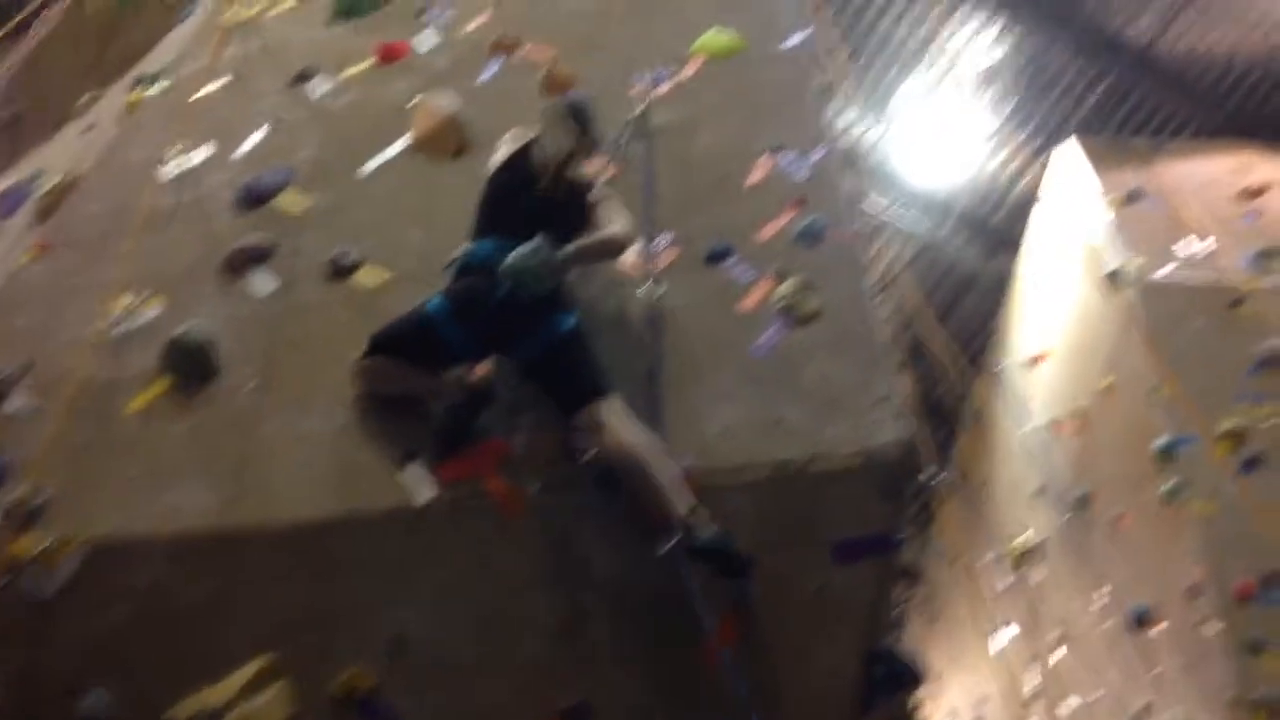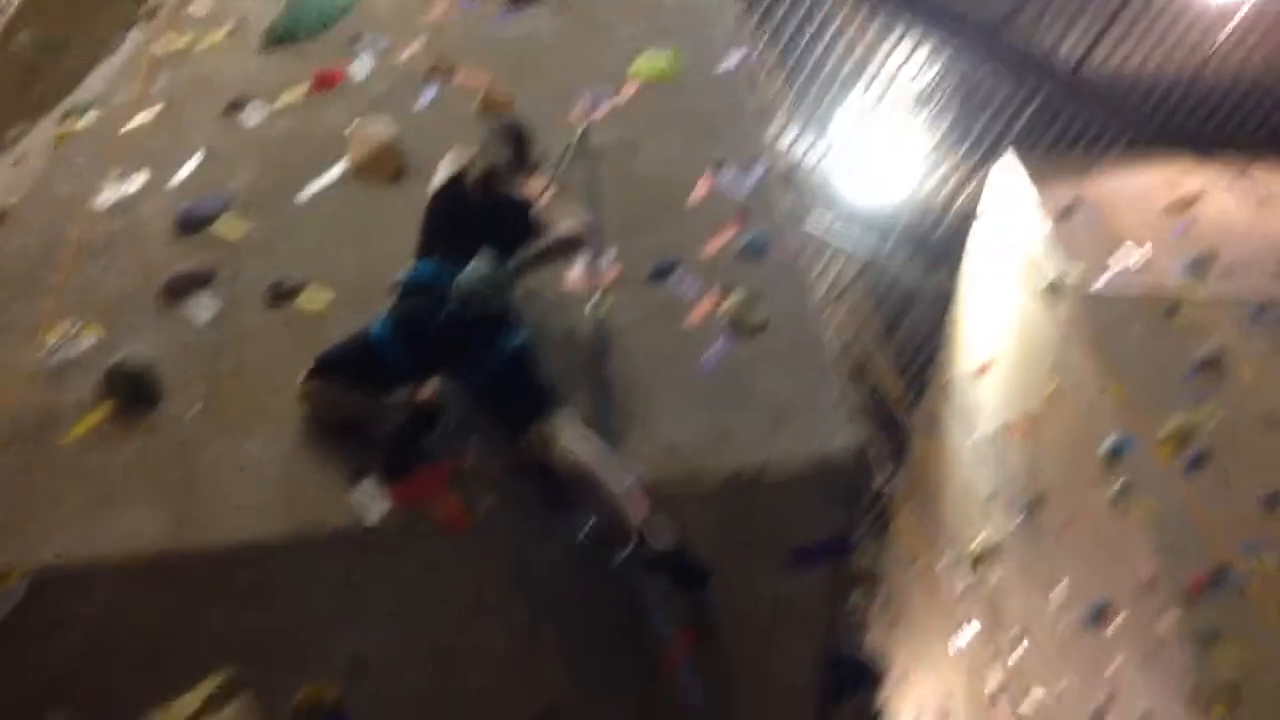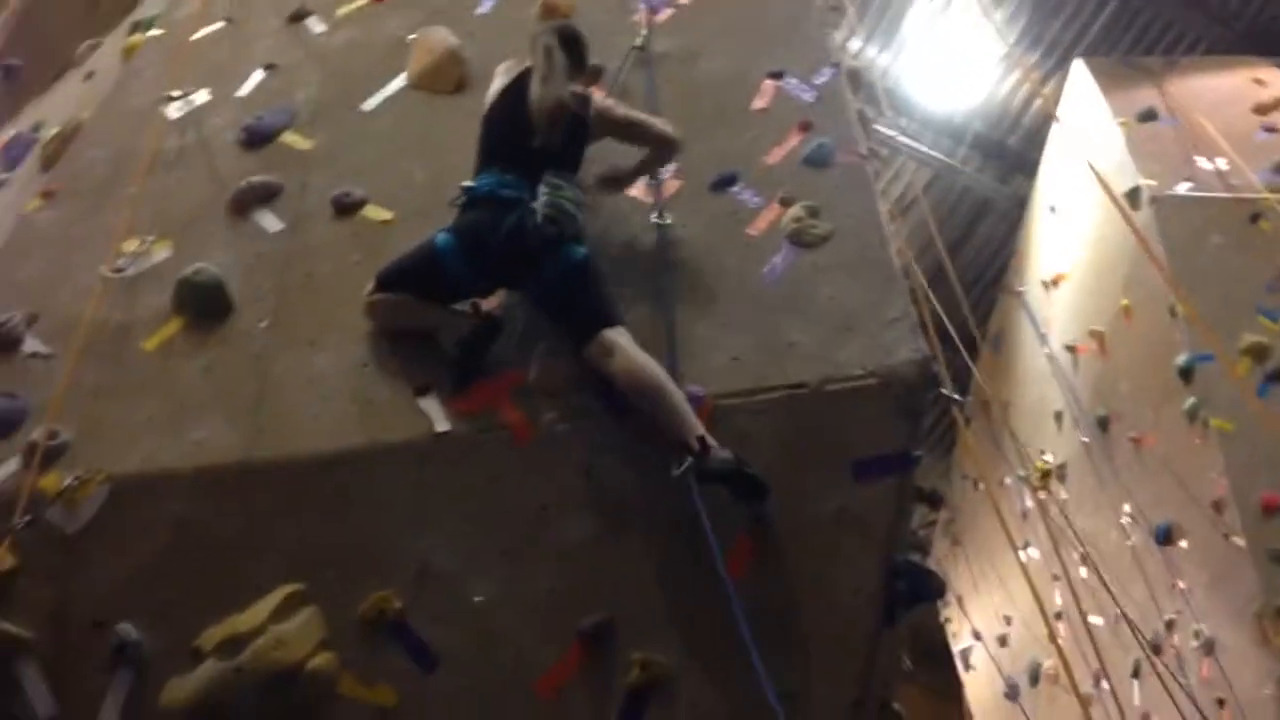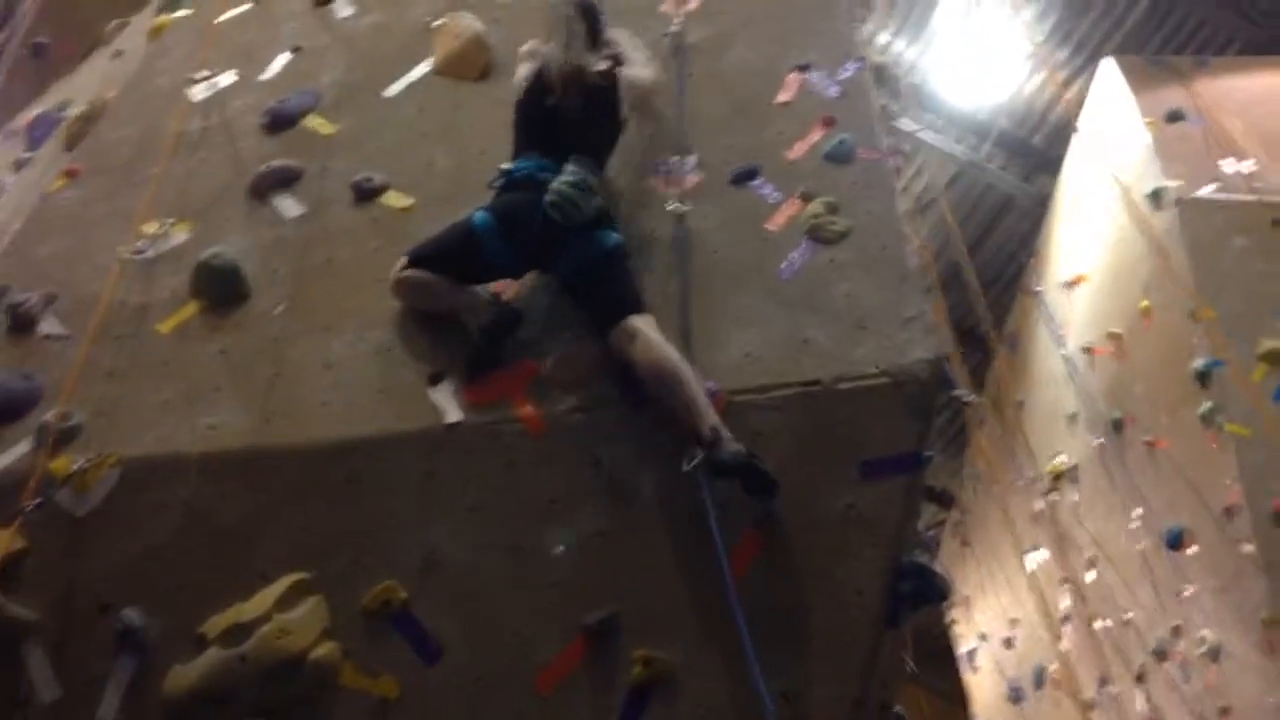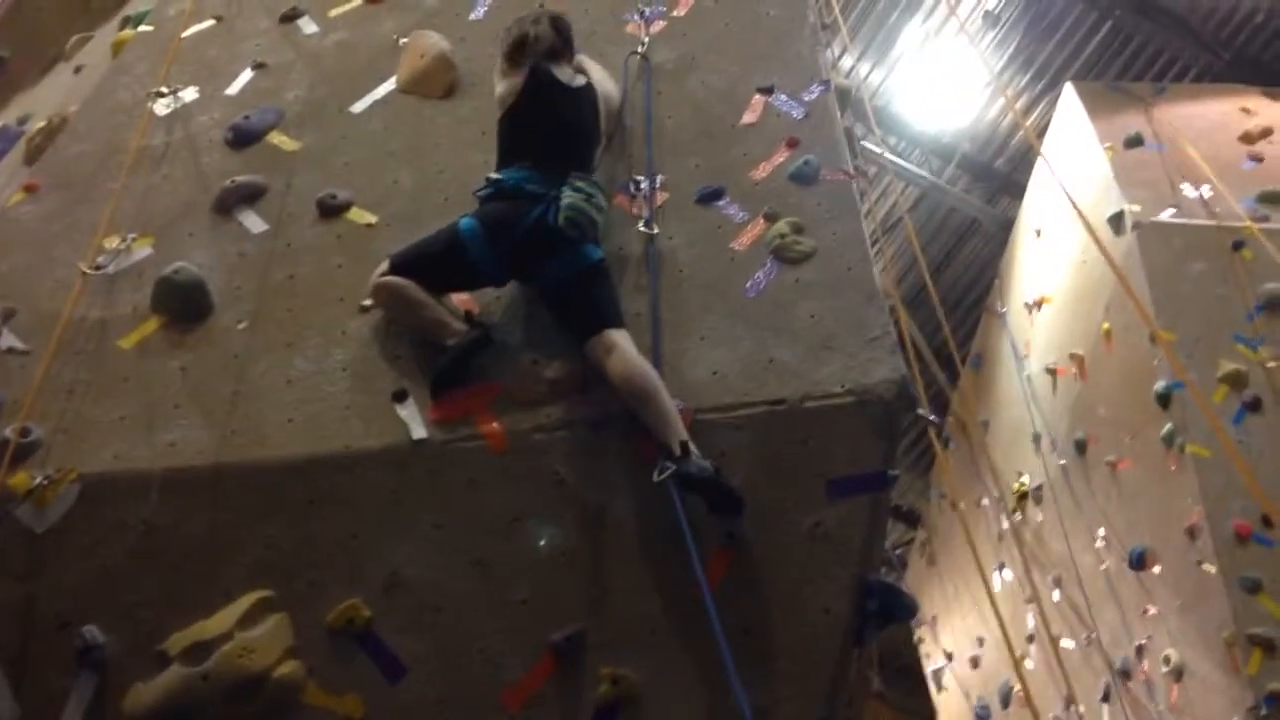
dt=0.3s
person 1, frame 1
left shoulder: (513, 150)
right shoulder: (587, 193)
right elbow: (619, 236)
right wrist: (556, 260)
left hip: (475, 292)
right hip: (539, 305)
left knee: (370, 367)
right knee: (602, 416)
left ankle: (459, 391)
right ankle: (692, 525)
person 1, frame 2
left shoulder: (452, 175)
right shoulder: (523, 211)
right elbow: (573, 233)
right wrist: (510, 270)
left hip: (419, 314)
right hip: (482, 324)
left knee: (314, 389)
right knee: (554, 429)
left ankle: (409, 411)
right ankle: (641, 525)
person 1, frame 3
left shoulder: (506, 78)
right shoulder: (590, 110)
right elbow: (668, 139)
right wrist: (623, 178)
left hip: (482, 227)
right hip: (549, 238)
left knee: (380, 302)
right knee: (612, 346)
left ankle: (467, 326)
right ankle: (707, 451)
person 1, frame 4
left shoulder: (534, 60)
right shoulder: (624, 81)
right elbow: (646, 69)
left hip: (520, 209)
right hip: (585, 220)
left knee: (406, 277)
right knee: (636, 332)
left ankle: (489, 317)
right ankle: (719, 442)
person 1, frame 5
left shoulder: (513, 76)
right shoulder: (600, 94)
left wrist: (531, 39)
right wrist: (579, 58)
left hip: (507, 218)
right hip: (570, 232)
left knee: (386, 282)
right knee: (613, 345)
left ankle: (460, 336)
right ankle: (686, 456)
